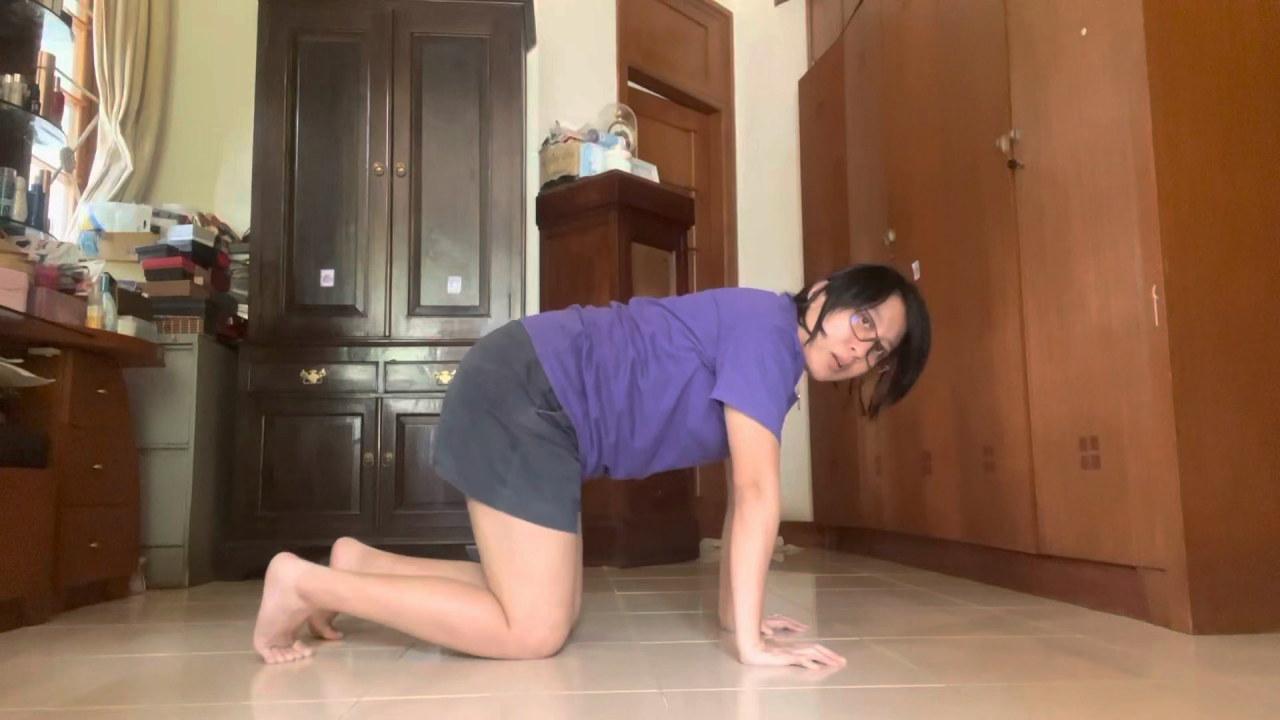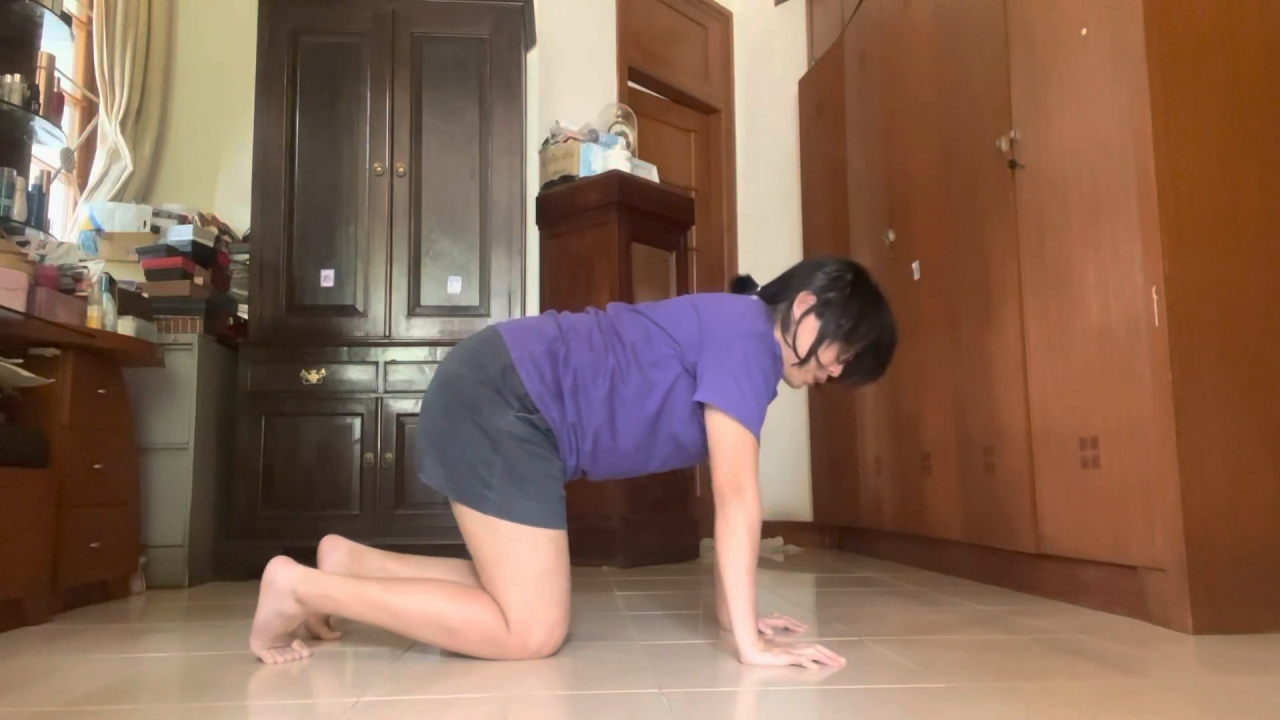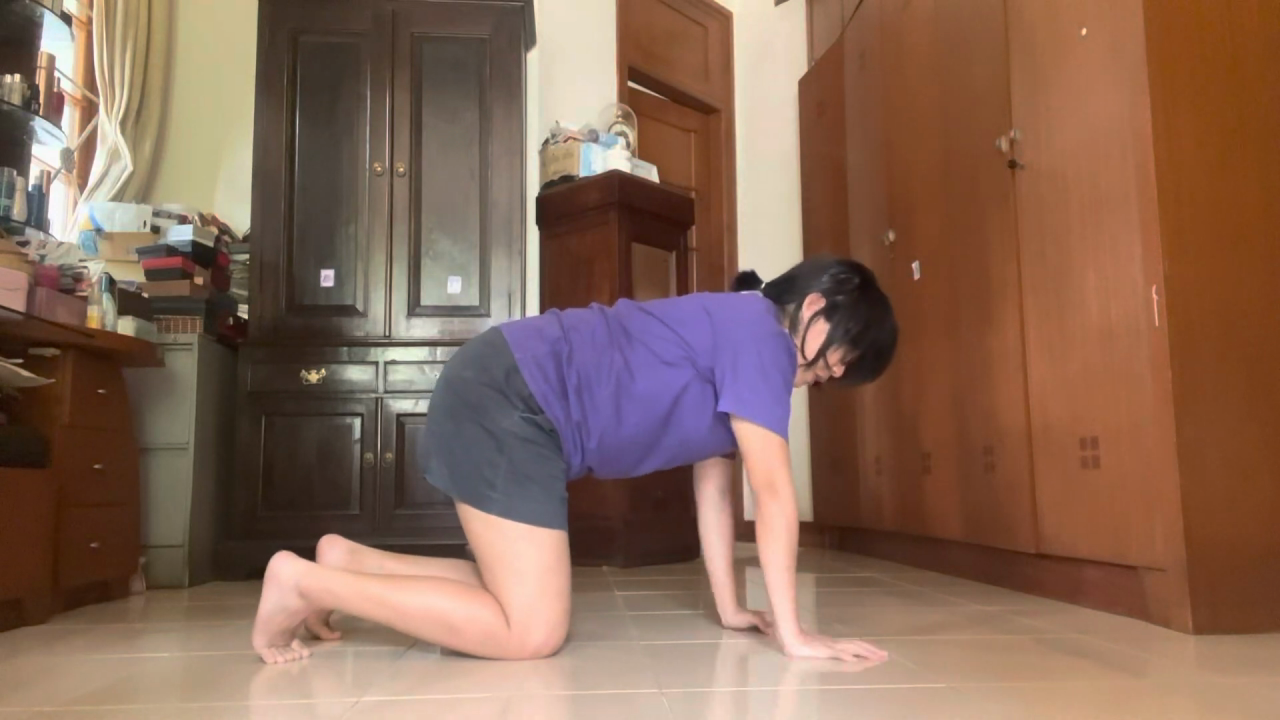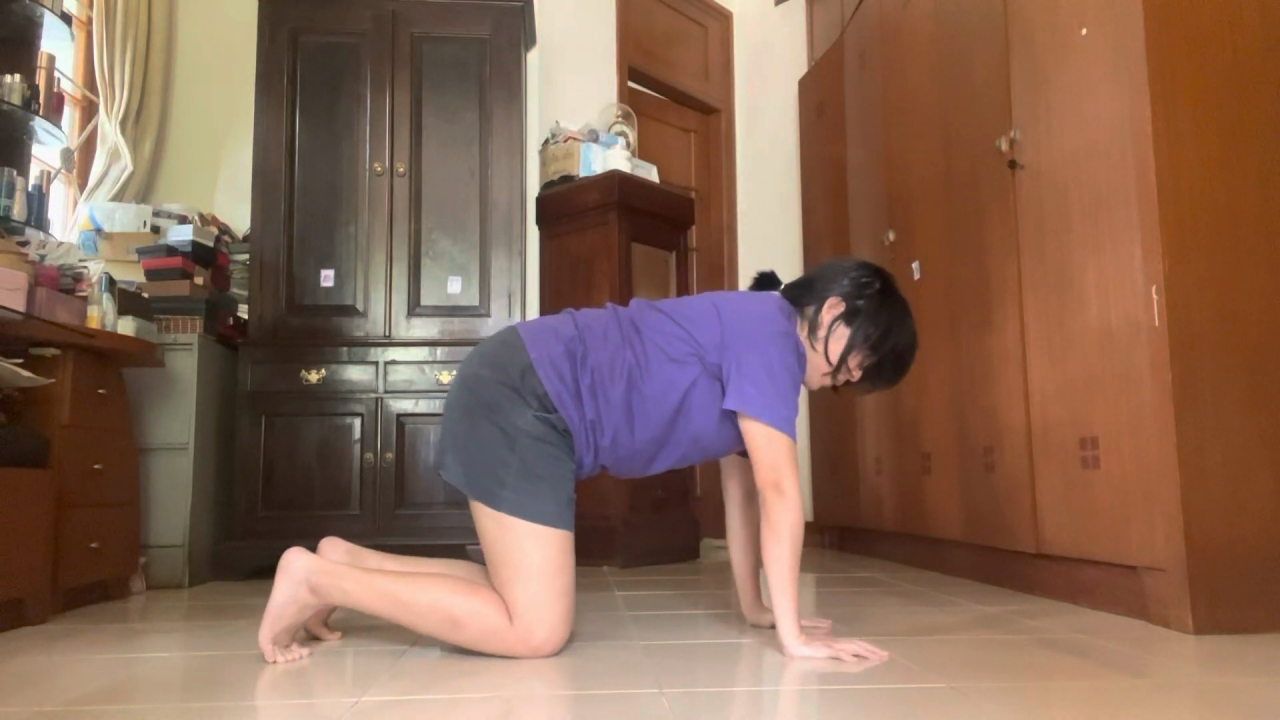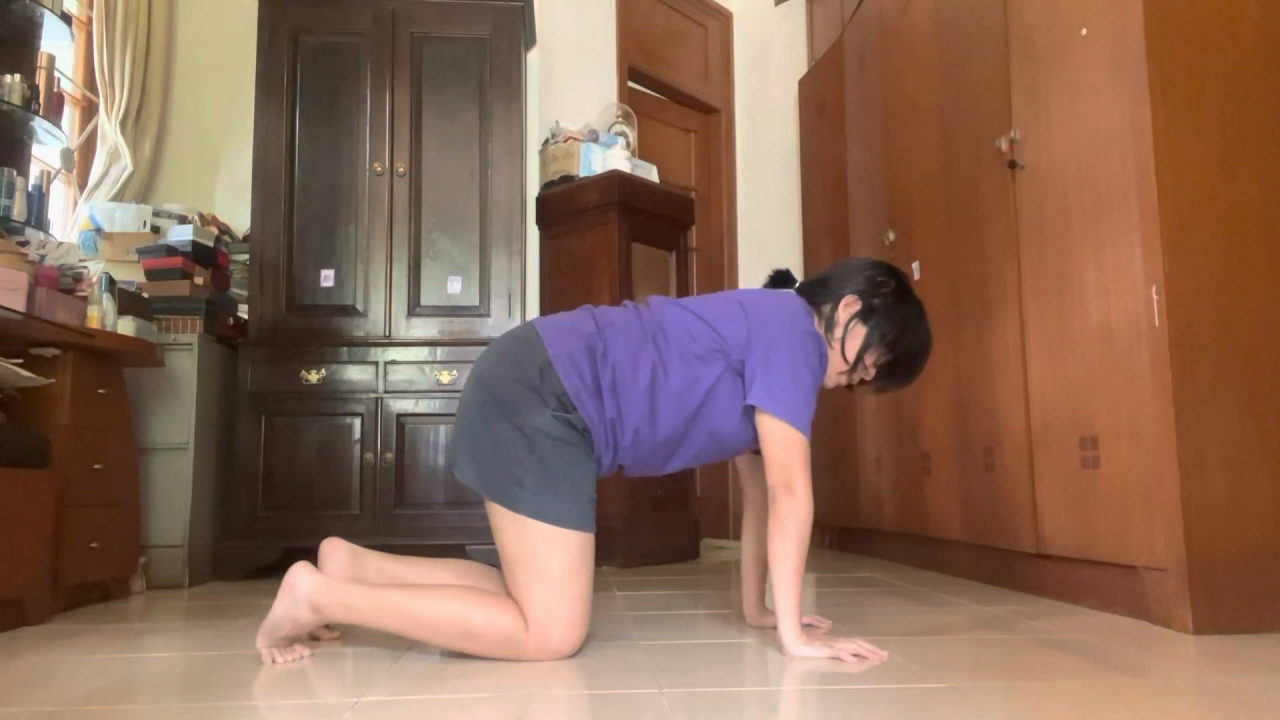
dt=0.7s
person 1, frame 1
left shoulder: (773, 366)
right shoulder: (768, 331)
left elbow: (743, 495)
right elbow: (757, 493)
left wrist: (733, 612)
right wrist: (749, 640)
left hip: (528, 398)
right hip: (525, 392)
left knee: (550, 604)
right knee: (533, 632)
left ankle: (363, 564)
right ankle: (307, 582)
person 1, frame 2
left shoulder: (736, 346)
right shoulder: (748, 335)
left elbow: (730, 494)
right elbow: (737, 494)
left wrist: (732, 612)
right wrist: (749, 642)
left hip: (496, 395)
right hip: (500, 399)
left knee: (519, 588)
right knee: (532, 632)
left ankle: (350, 562)
right ankle: (304, 587)
person 1, frame 3
left shoulder: (733, 340)
right shoulder: (762, 337)
left elbow: (712, 484)
right elbow: (774, 494)
left wrist: (728, 607)
right wrist: (791, 633)
left hip: (502, 396)
right hip: (509, 399)
left knee: (520, 590)
right knee: (534, 632)
left ankle: (350, 561)
right ankle: (305, 582)
person 1, frame 4
left shoulder: (749, 339)
right shoulder: (772, 335)
left elbow: (742, 486)
right elbow: (780, 492)
left wrist: (753, 606)
right wrist: (793, 634)
left hip: (519, 397)
right hip: (522, 396)
left knee: (527, 594)
right knee: (537, 633)
left ankle: (347, 562)
right ankle: (318, 577)
person 1, frame 5
left shoulder: (764, 336)
right shoulder: (792, 332)
left elbow: (759, 489)
right elbow: (790, 491)
left wrist: (754, 608)
right wrist: (793, 631)
left hip: (532, 390)
right hip: (540, 395)
left knee: (536, 594)
right knee: (550, 635)
left ankle: (355, 565)
right ankle: (318, 594)
